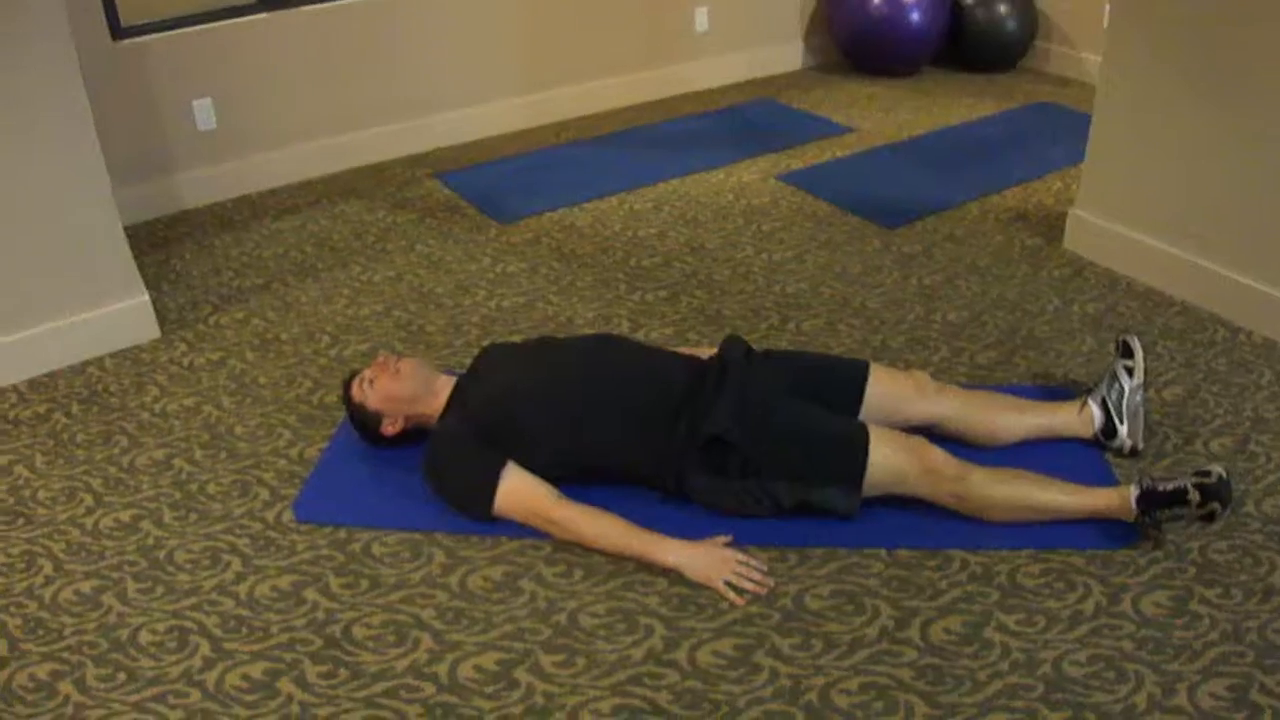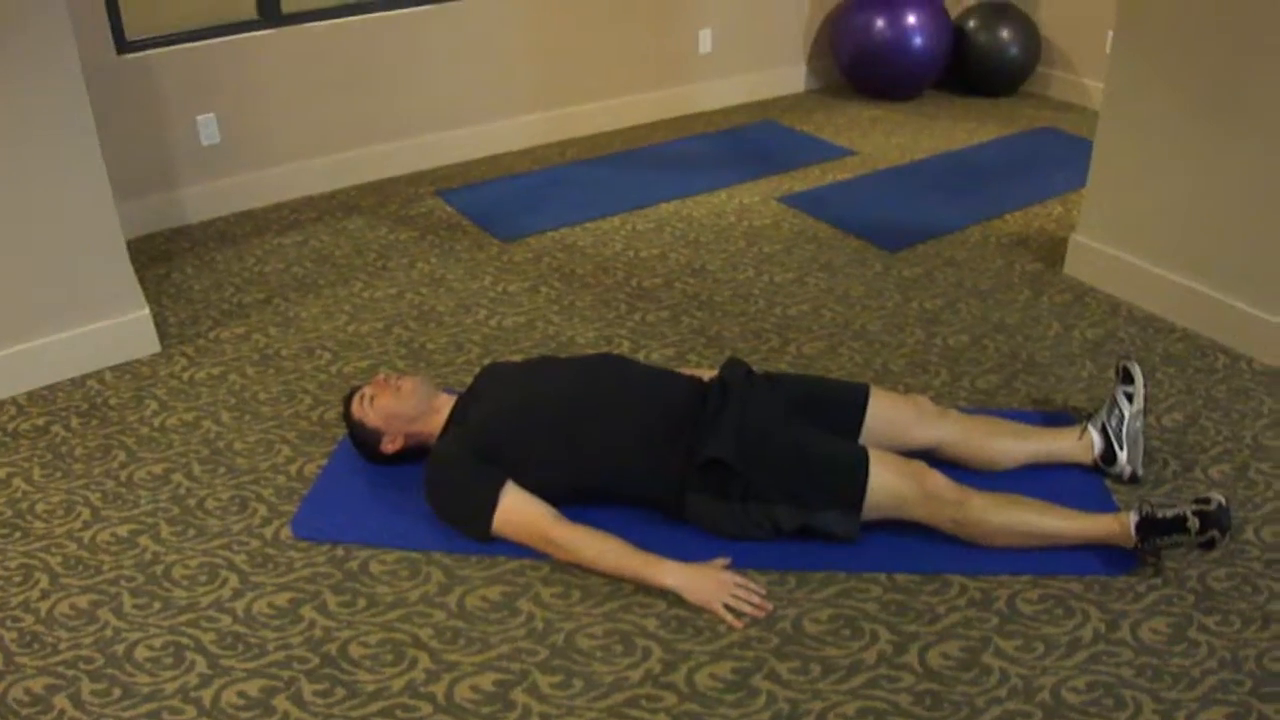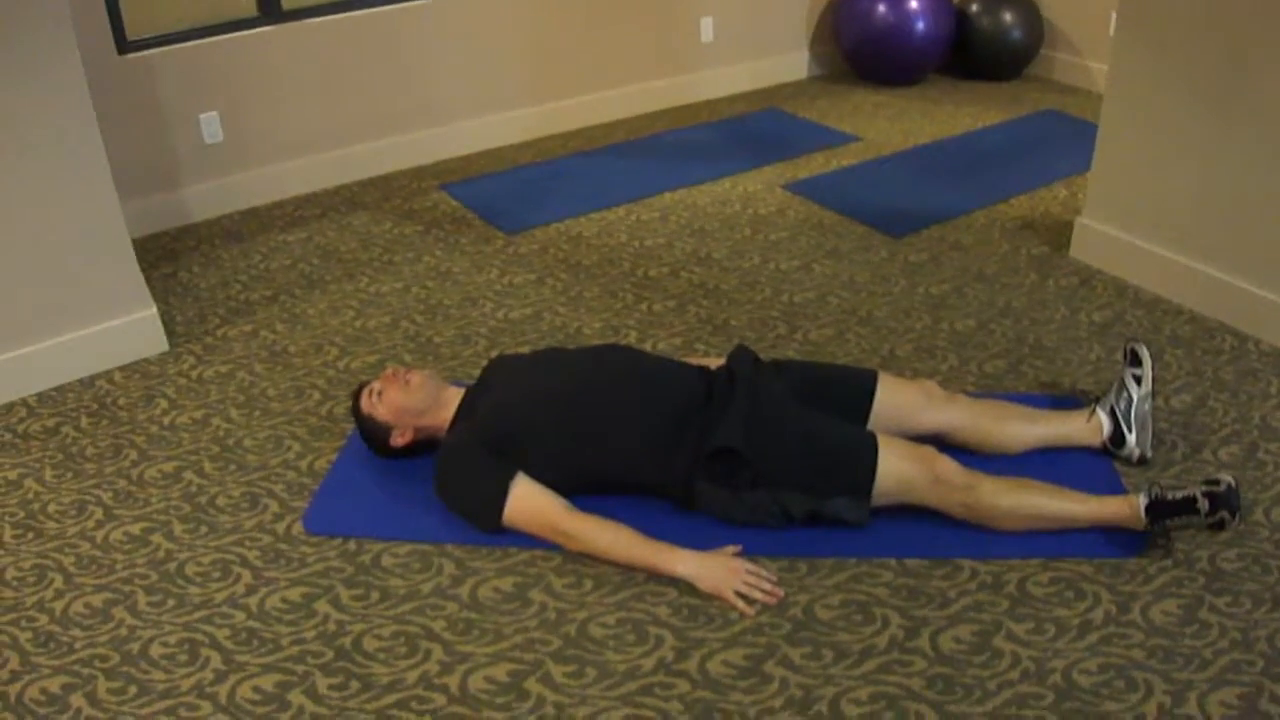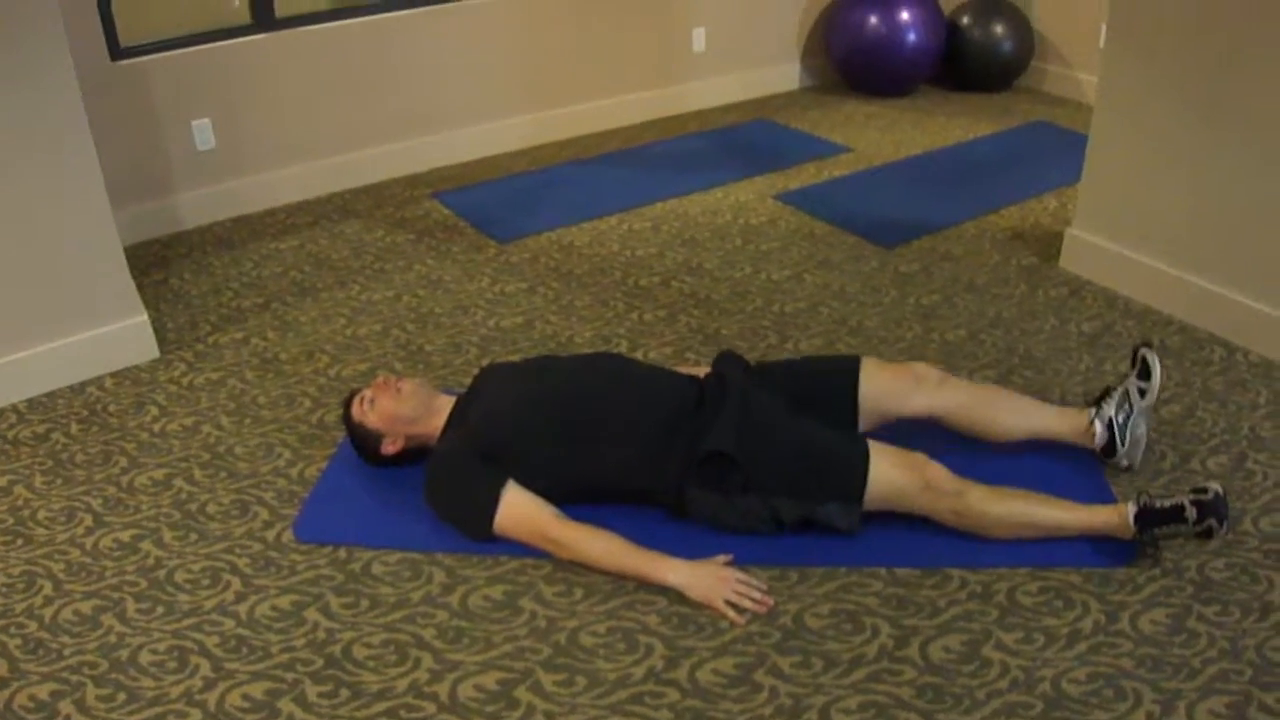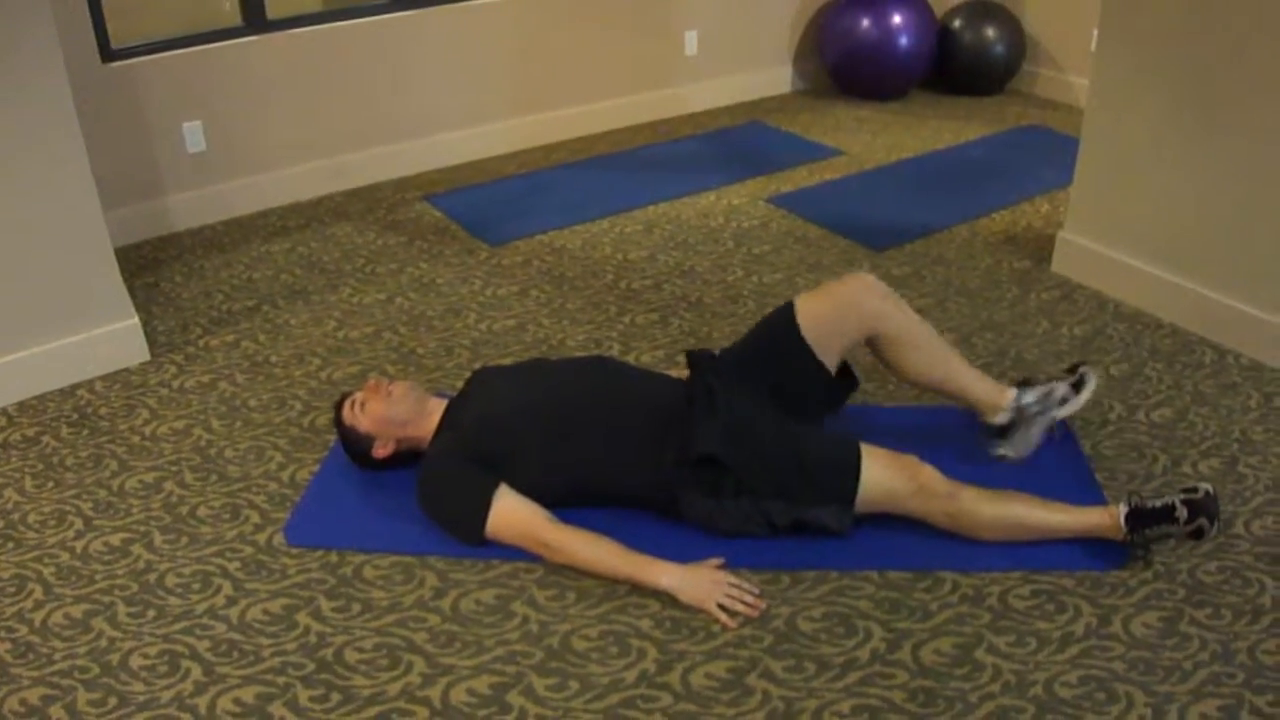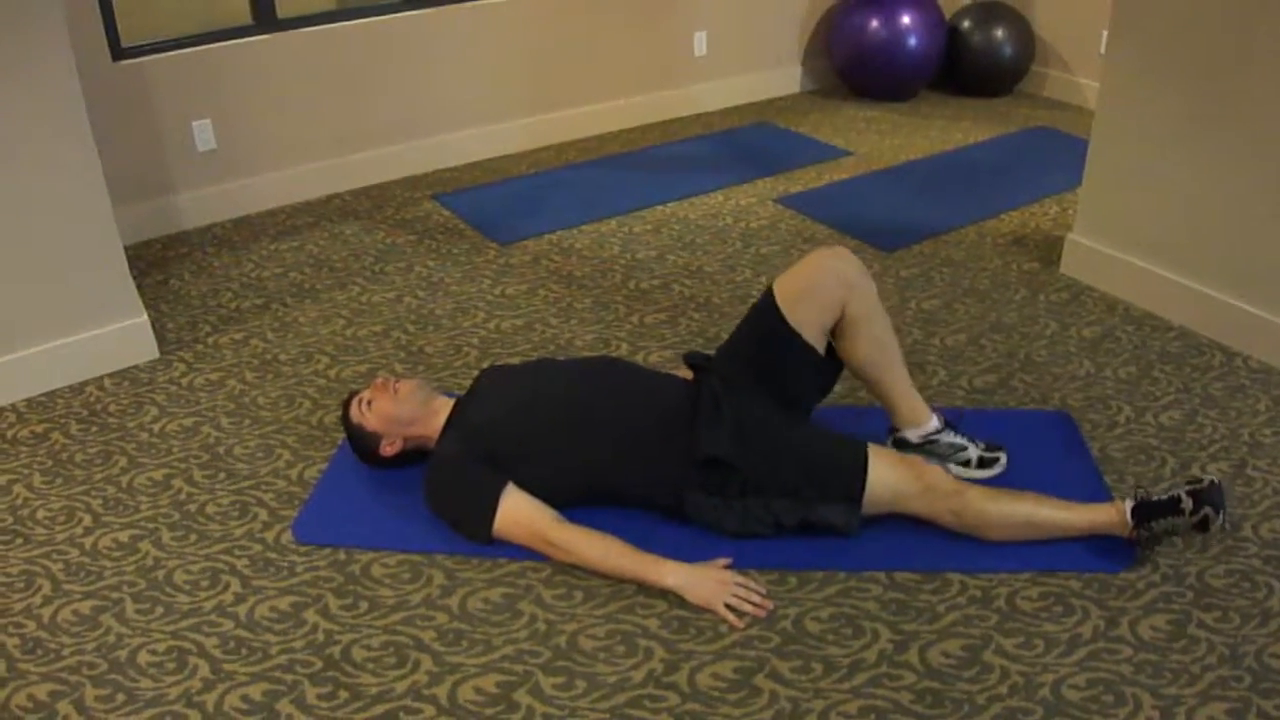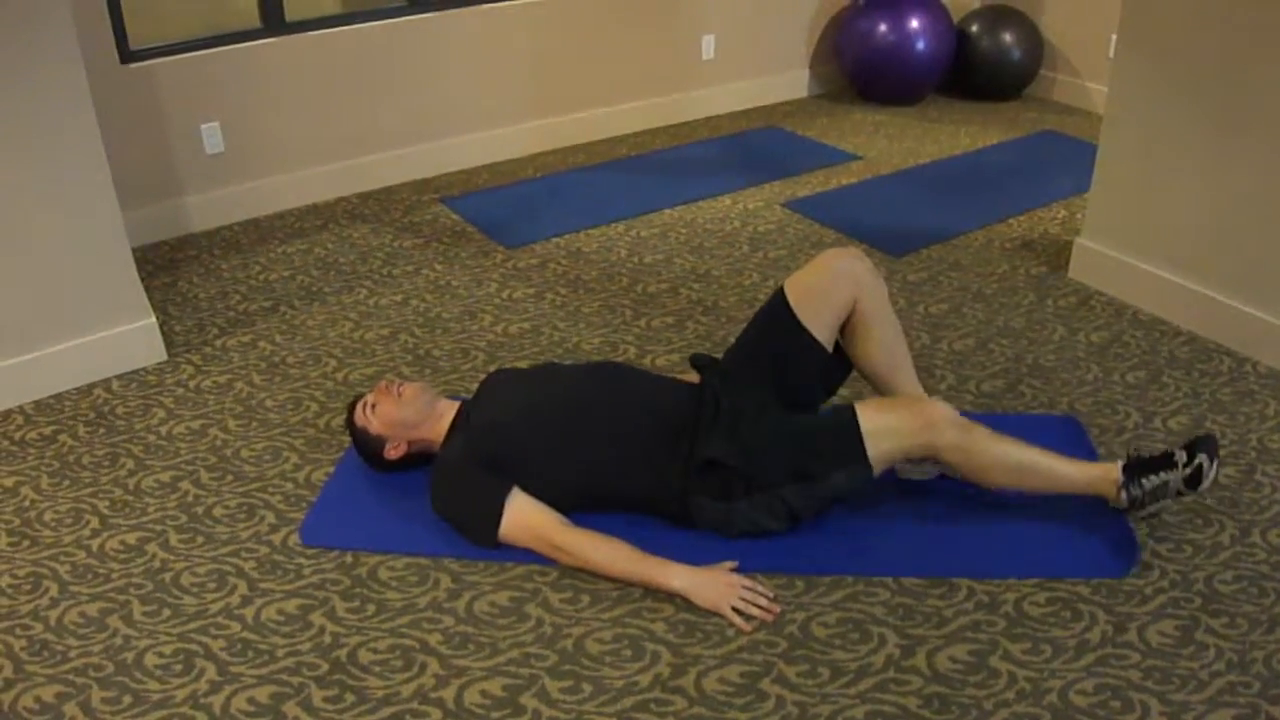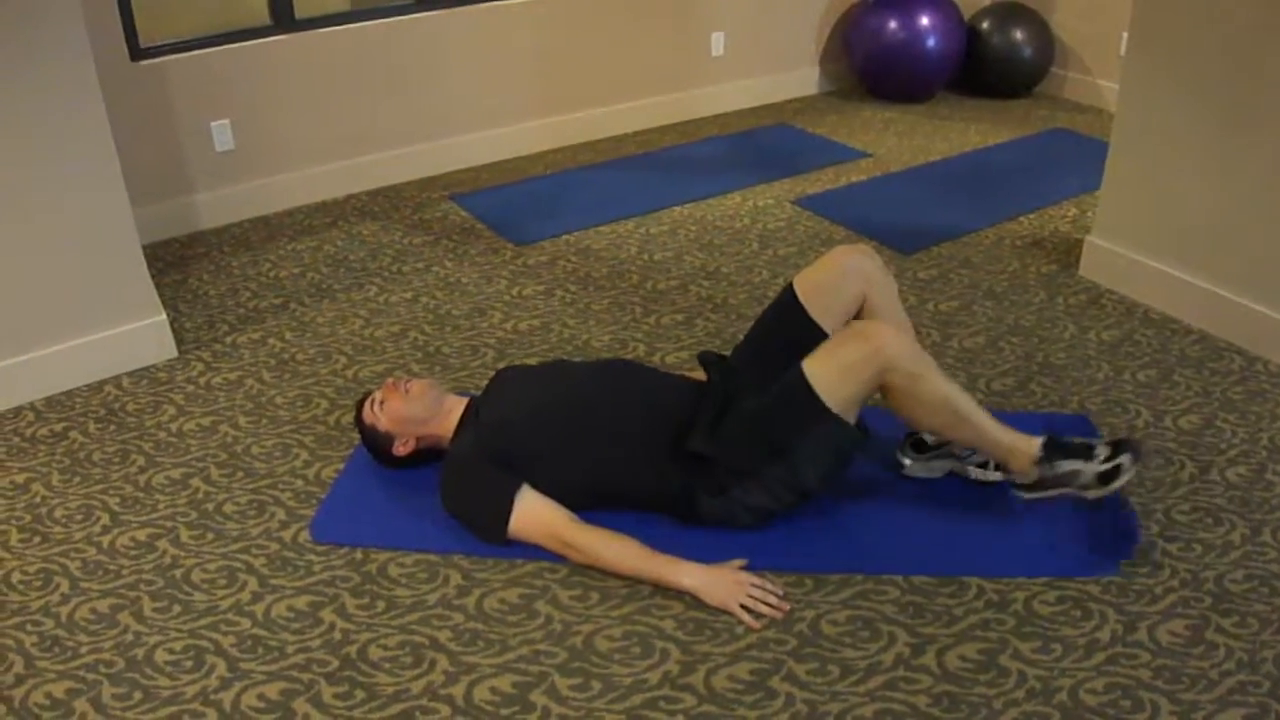
dt=0.4s
person 1, frame 1
left shoulder: (489, 365)
right shoulder: (456, 454)
right elbow: (552, 511)
left wrist: (689, 350)
right wrist: (679, 554)
left hip: (714, 375)
right hip: (713, 444)
left knee: (919, 391)
right knee: (924, 465)
left ankle: (1095, 415)
right ankle: (1133, 502)
person 1, frame 2
left shoulder: (493, 383)
right shoulder: (456, 472)
right elbow: (553, 532)
left wrist: (691, 371)
right wrist: (679, 576)
left hip: (717, 397)
right hip: (712, 467)
left knee: (920, 418)
right knee: (924, 491)
left ankle: (1095, 443)
right ankle: (1131, 529)
person 1, frame 3
left shoulder: (501, 377)
right shoulder: (465, 465)
right elbow: (564, 523)
left wrist: (699, 361)
right wrist: (690, 565)
left hip: (723, 387)
right hip: (721, 458)
left knee: (928, 403)
right knee: (934, 477)
left ankle: (1103, 425)
right ankle: (1141, 511)
person 1, frame 4
left shoulder: (491, 385)
right shoulder: (456, 473)
right elbow: (555, 531)
left wrist: (690, 370)
right wrist: (681, 574)
left hip: (715, 394)
right hip: (712, 464)
left knee: (920, 382)
right knee: (925, 484)
left ankle: (1096, 427)
right ankle: (1130, 520)
person 1, frame 5
left shoulder: (483, 388)
right shoulder: (448, 477)
right elbow: (546, 535)
left wrist: (683, 374)
right wrist: (671, 577)
left hip: (707, 393)
right hip: (707, 469)
left knee: (862, 296)
right knee: (916, 484)
left ankle: (1009, 410)
right ankle: (1119, 521)
person 1, frame 6
left shoulder: (494, 385)
right shoulder: (455, 475)
right elbow: (554, 535)
left wrist: (693, 376)
right wrist: (679, 577)
left hip: (714, 394)
right hip: (717, 473)
left knee: (835, 271)
right knee: (923, 490)
left ankle: (920, 431)
right ankle: (1124, 517)
person 1, frame 7
left shoulder: (499, 390)
right shoulder: (459, 479)
right elbow: (557, 538)
left wrist: (696, 380)
right wrist: (684, 580)
left hip: (717, 399)
right hip: (723, 478)
left knee: (845, 268)
right knee: (927, 424)
left ankle: (915, 427)
right ankle: (1115, 483)
person 1, frame 8
left shoulder: (508, 385)
right shoulder: (469, 473)
right elbow: (568, 534)
left wrist: (700, 378)
right wrist: (692, 577)
left hip: (719, 394)
right hip: (725, 473)
left knee: (856, 264)
right knee: (879, 343)
left ankle: (937, 440)
right ankle: (1030, 461)
